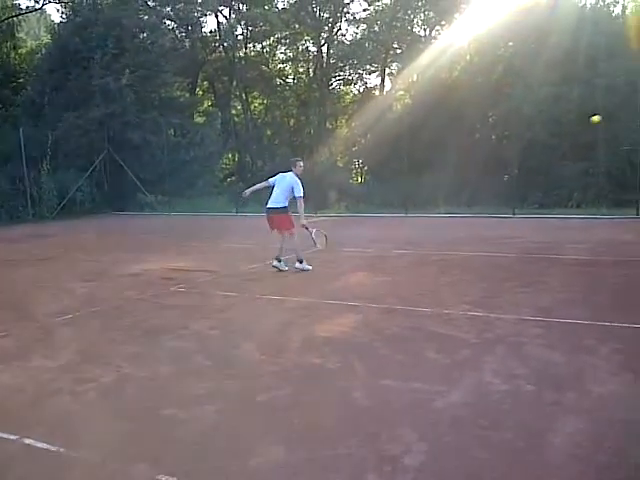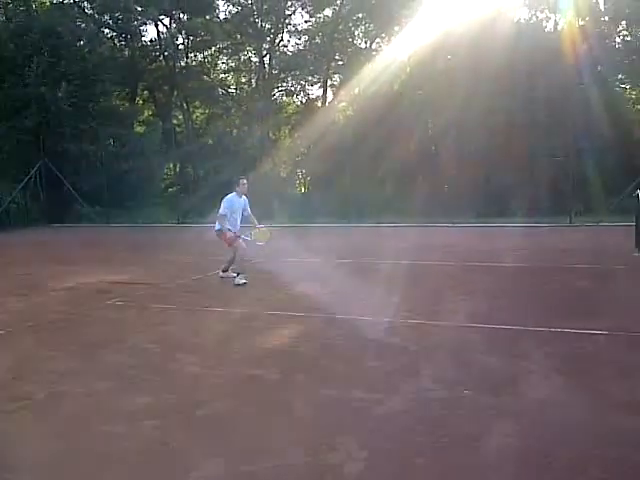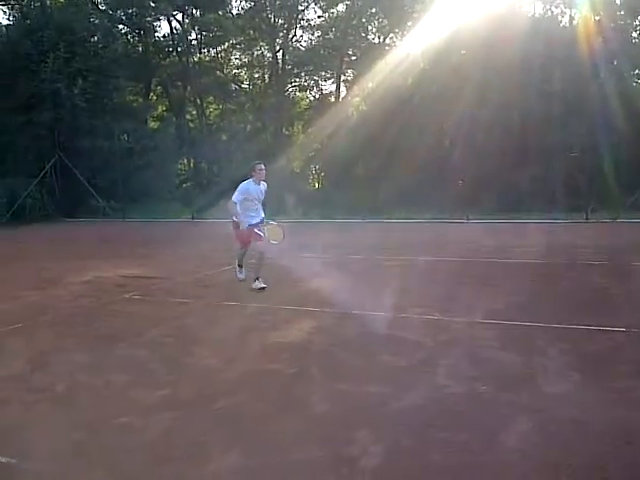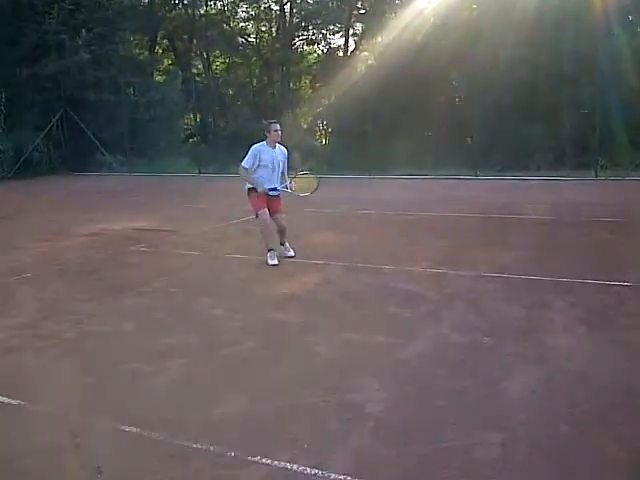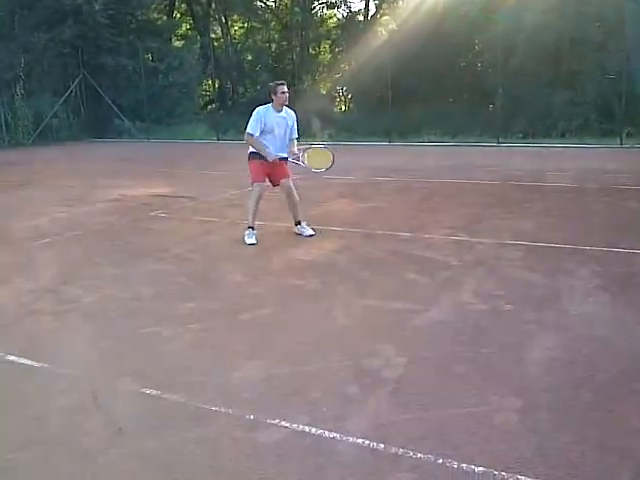
dt=0.5s
person 1, frame 1
left shoulder: (281, 176)
right shoulder: (296, 181)
left elbow: (265, 183)
right elbow: (300, 200)
left wrist: (249, 190)
right wrist: (302, 218)
left hip: (270, 209)
right hip: (280, 209)
left knee: (284, 235)
right knee: (292, 235)
left ankle: (278, 260)
right ankle: (300, 263)
person 1, frame 2
left shoulder: (244, 199)
right shoulder: (229, 199)
left elbow: (248, 214)
right elbow: (220, 217)
left wrist: (257, 226)
right wrist: (226, 232)
left hip: (234, 230)
right hip: (223, 230)
left knee: (237, 252)
right knee: (242, 247)
left ankle: (224, 271)
right ankle: (237, 275)
person 1, frame 3
left shoulder: (264, 186)
right shoulder: (245, 186)
right elbow: (231, 204)
right wrist: (240, 220)
left hip: (257, 223)
right hip: (242, 223)
left knee: (261, 251)
right knee: (244, 249)
left ankle: (257, 280)
right ankle: (240, 266)
person 1, frame 4
left shoulder: (283, 151)
right shoulder: (256, 149)
right elbow: (242, 170)
left wrist: (287, 184)
right wrist: (257, 186)
left hip: (274, 191)
right hip: (256, 191)
left knee: (281, 223)
right knee: (265, 221)
left ankle: (283, 244)
right ankle: (271, 252)
person 1, frame 5
left shoulder: (291, 115)
right shoulder: (260, 112)
left elbow: (292, 139)
right elbow: (248, 137)
left wrist: (293, 150)
right wrist: (267, 154)
left hip: (279, 159)
right hip: (259, 157)
left knee: (289, 188)
right knee: (258, 190)
left ankle: (299, 225)
right ankle: (250, 230)
